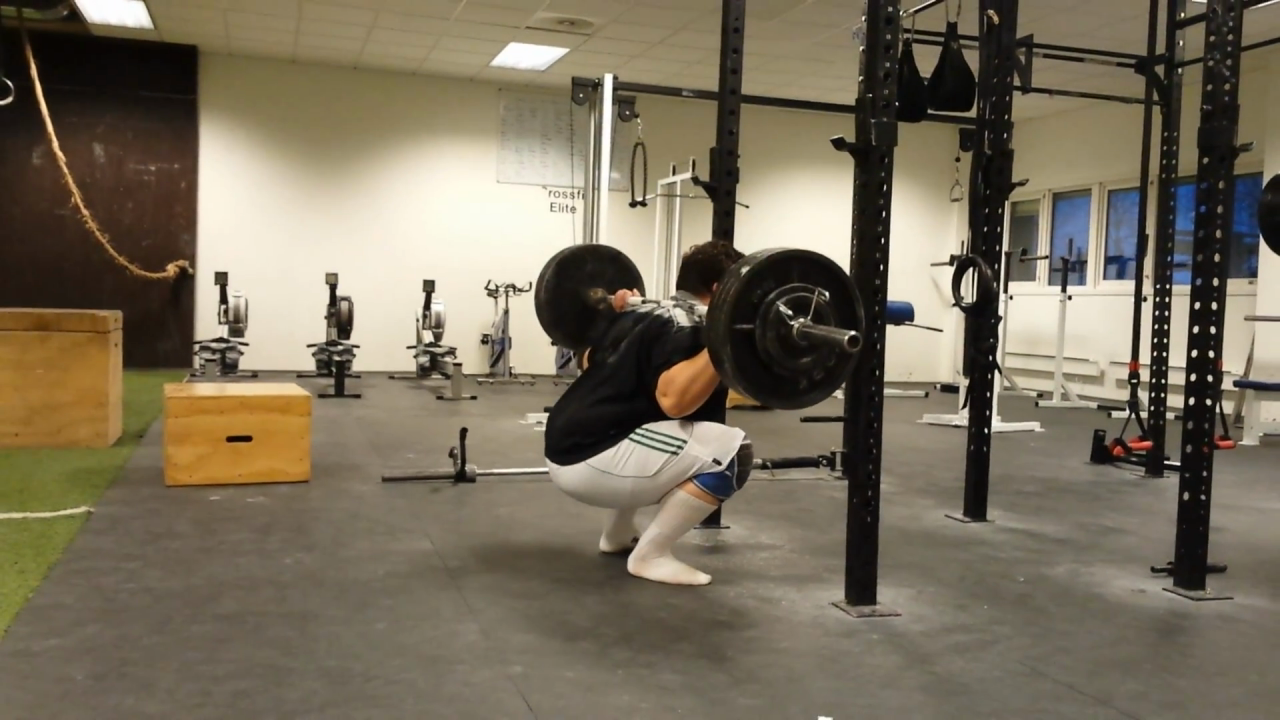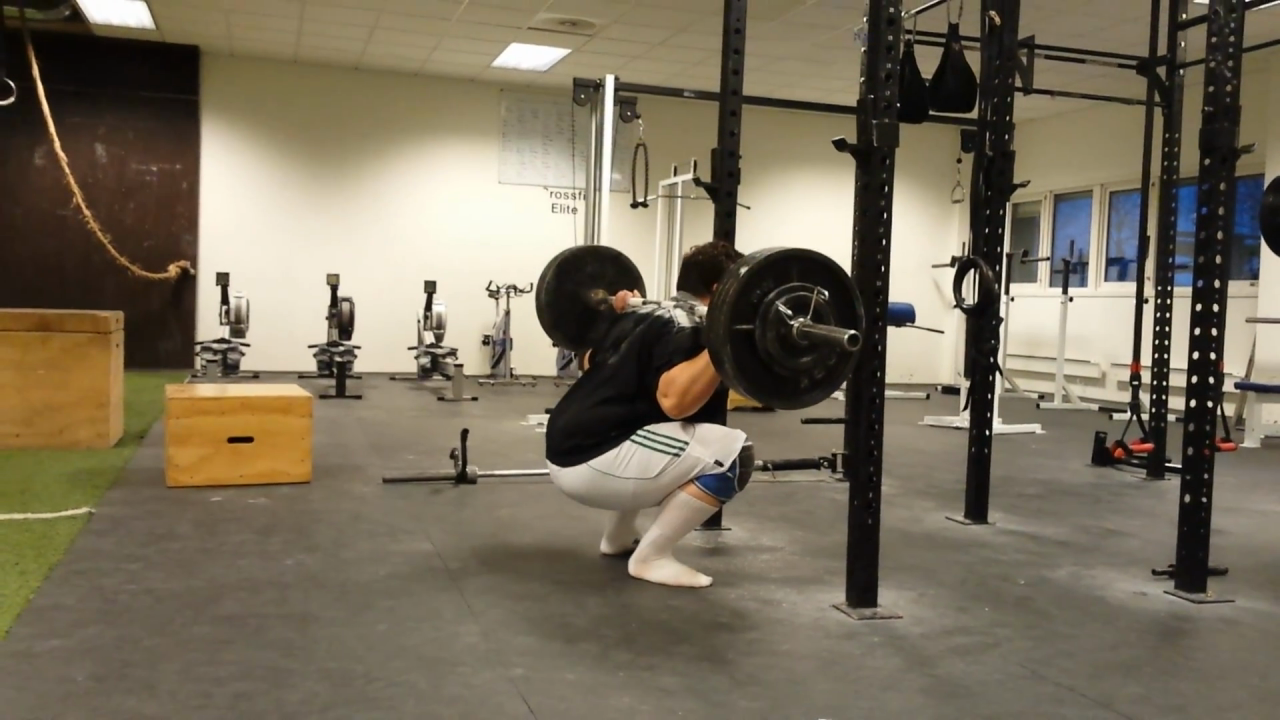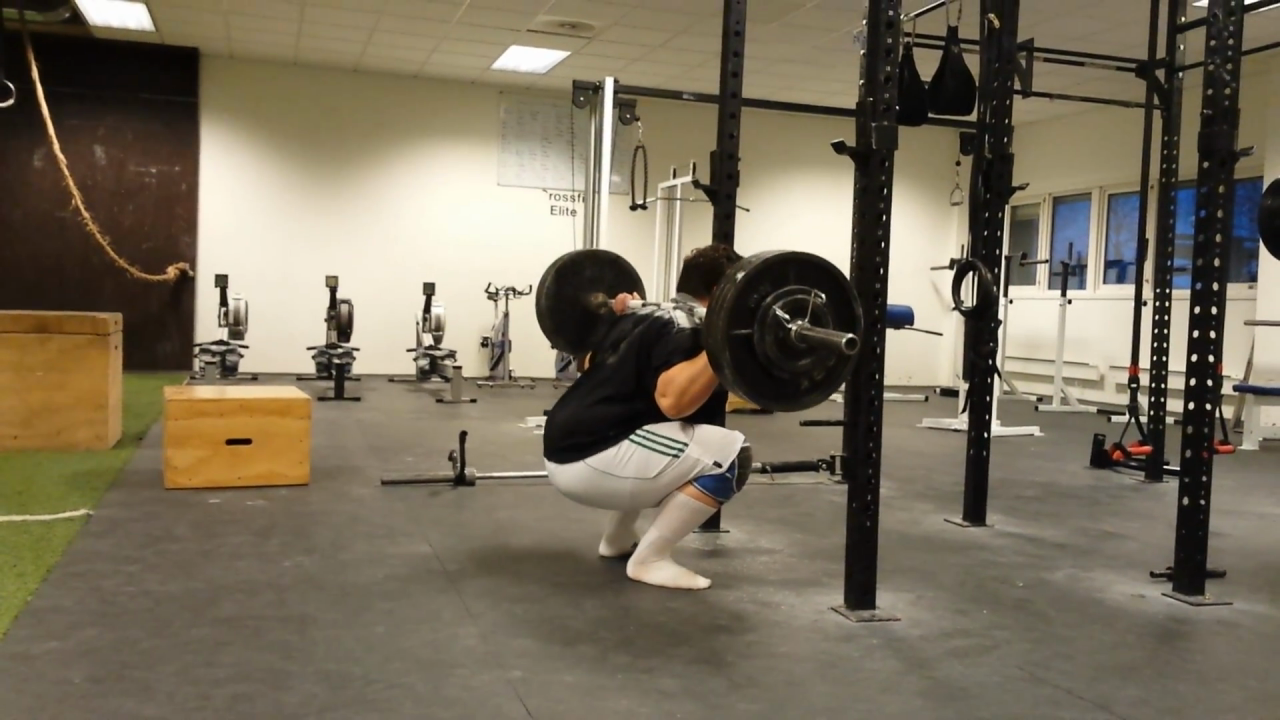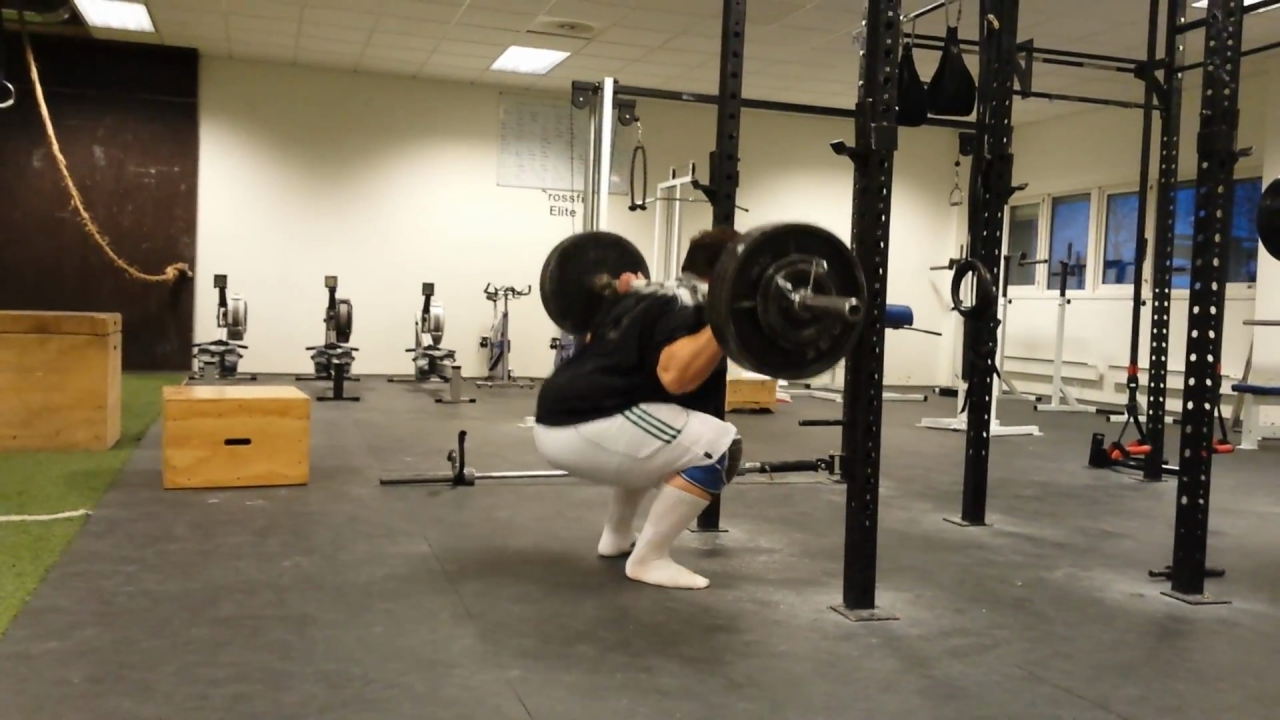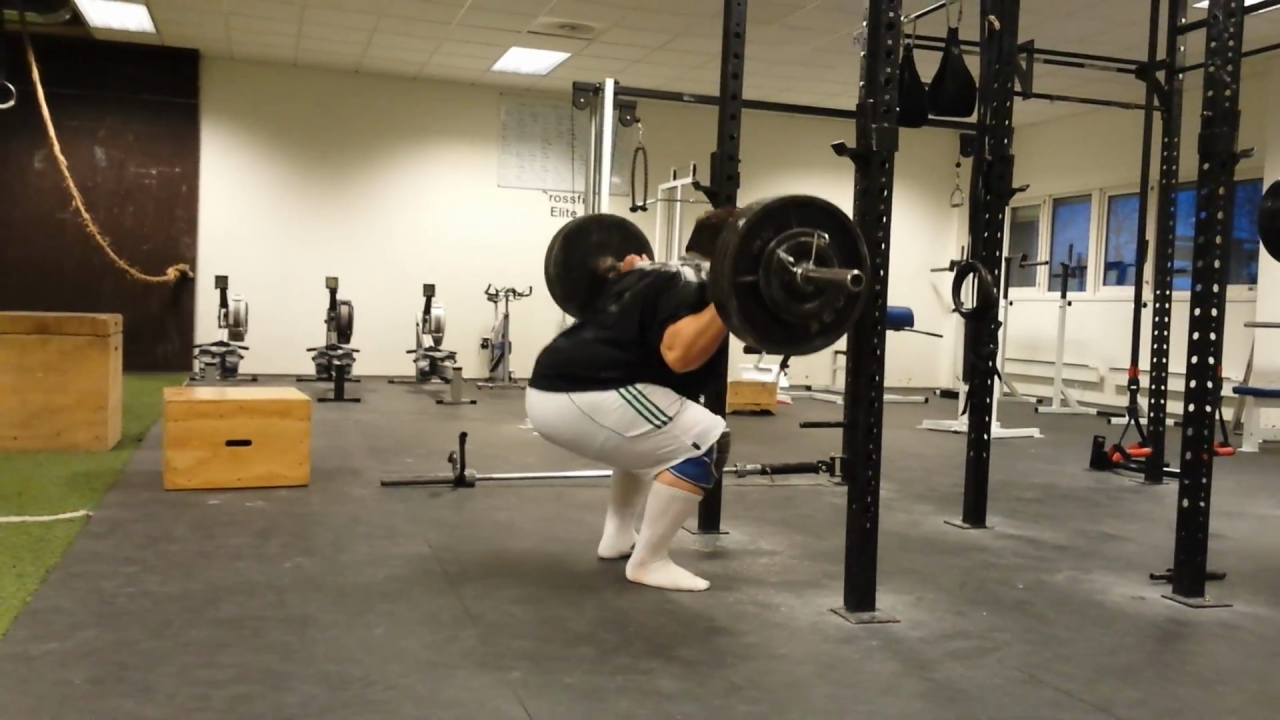
dt=0.2s
person 1, frame 1
left shoulder: (640, 314)
right shoulder: (686, 330)
left elbow: (590, 363)
right elbow: (674, 400)
left wrist: (615, 315)
left hip: (567, 450)
right hip: (593, 459)
right knee: (731, 453)
left ankle: (619, 532)
right ankle: (650, 555)
person 1, frame 2
left shoulder: (641, 314)
right shoulder: (687, 331)
left elbow: (590, 364)
right elbow: (674, 401)
left wrist: (617, 315)
left hip: (568, 452)
right hip: (596, 462)
right knee: (733, 455)
left ankle: (620, 535)
right ankle: (651, 557)
person 1, frame 3
left shoulder: (643, 316)
right shoulder: (687, 332)
left elbow: (592, 366)
right elbow: (673, 401)
left wrist: (617, 318)
left hip: (565, 451)
right hip: (593, 460)
right knee: (729, 456)
left ankle: (619, 538)
right ankle: (651, 559)
person 1, frame 4
left shoulder: (649, 296)
right shoulder: (690, 310)
left elbow: (592, 342)
right elbow: (675, 376)
left wrist: (621, 298)
left hip: (556, 423)
right hip: (585, 429)
left knee: (658, 443)
right knee: (718, 447)
left ankle: (617, 535)
right ankle: (649, 559)
person 1, frame 5
left shoulder: (654, 275)
right shoulder: (695, 289)
right elbow: (678, 354)
left hip: (548, 392)
right hip: (579, 399)
left knee: (647, 439)
right knee: (706, 441)
left ankle: (617, 537)
right ankle: (649, 560)
